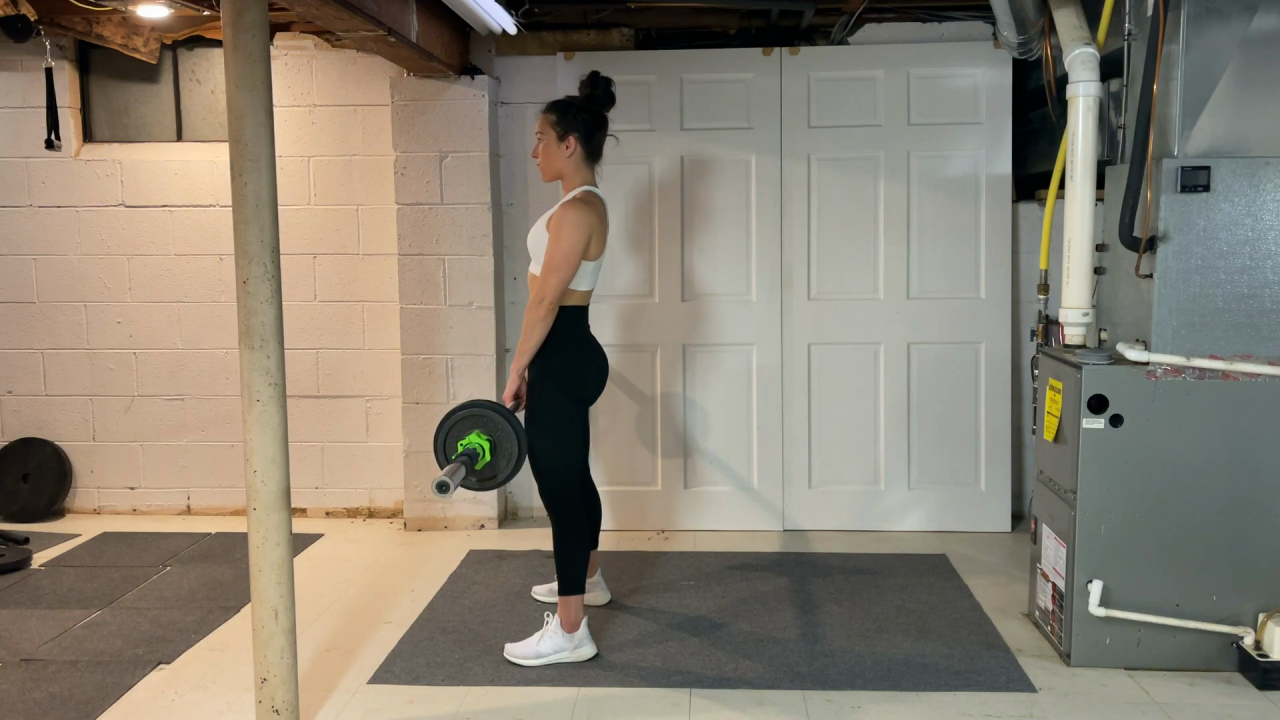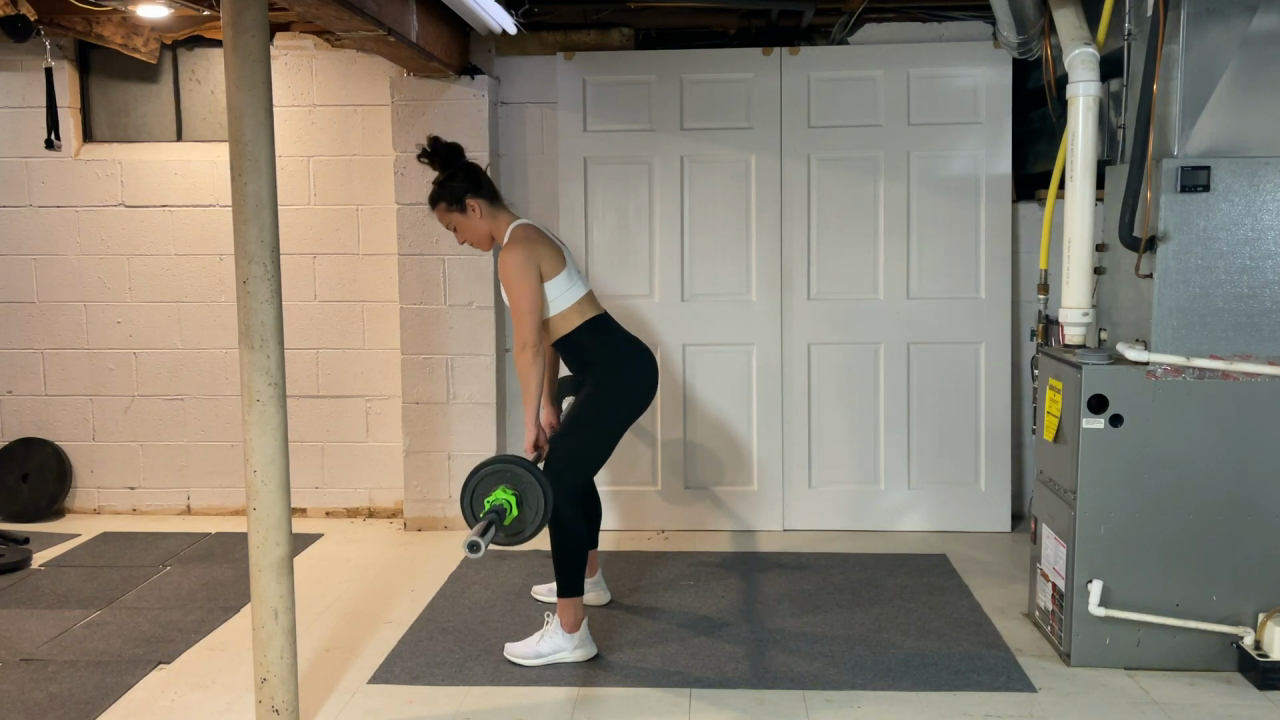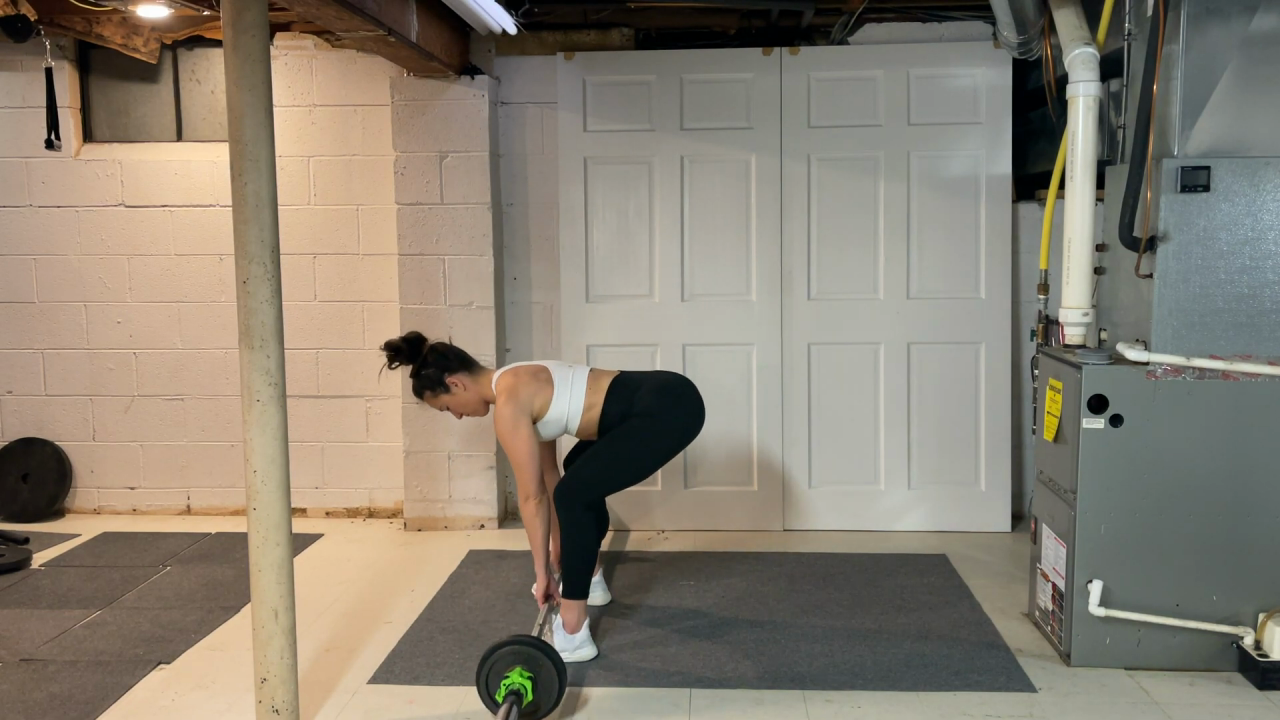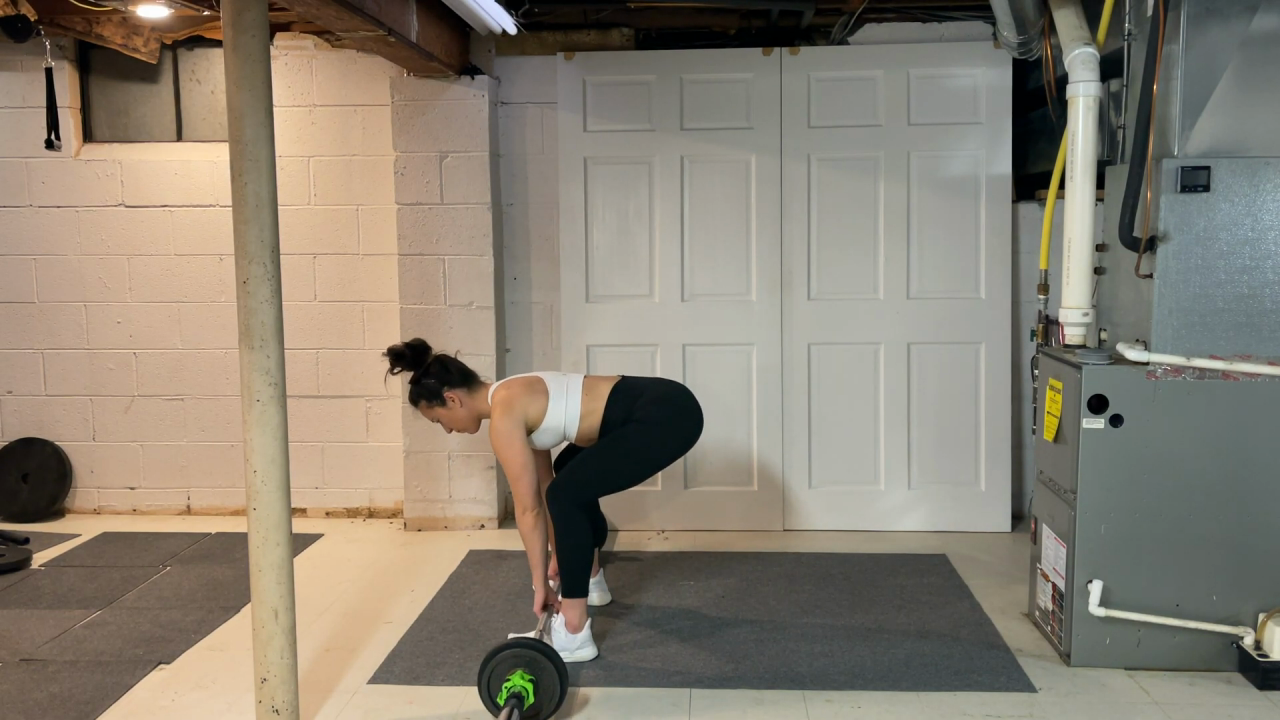
dt=1s
person 1, frame 1
left shoulder: (577, 210)
right shoulder: (582, 204)
left elbow: (545, 300)
left wrist: (516, 372)
right wrist: (531, 365)
left hip: (562, 362)
right hip: (570, 356)
left knee: (558, 486)
right knee: (571, 476)
left ankle: (570, 632)
right ankle: (588, 578)
person 1, frame 2
left shoulder: (514, 251)
right shoulder: (529, 238)
left elbow: (528, 346)
right elbow: (547, 335)
left wrist: (531, 422)
right wrist: (549, 406)
left hip: (617, 373)
right hip: (621, 366)
left knee: (557, 484)
right knee: (573, 469)
left ankle: (569, 633)
right ankle: (588, 579)
person 1, frame 3
left shoulder: (509, 403)
right shoulder: (518, 386)
left elbow: (531, 497)
right elbow: (548, 473)
left wrist: (542, 572)
right wrist: (558, 541)
left hip: (668, 409)
right hip: (664, 399)
left knee: (575, 493)
right knee: (580, 472)
left ankle: (572, 636)
right ankle: (590, 580)
person 1, frame 4
left shoulder: (504, 415)
right shoulder: (512, 400)
left elbow: (528, 509)
right elbow: (542, 484)
left wrist: (541, 584)
right wrist: (557, 553)
left hip: (667, 417)
right hip: (655, 407)
left knee: (567, 493)
right knee: (570, 474)
left ankle: (573, 636)
right ankle: (590, 580)
